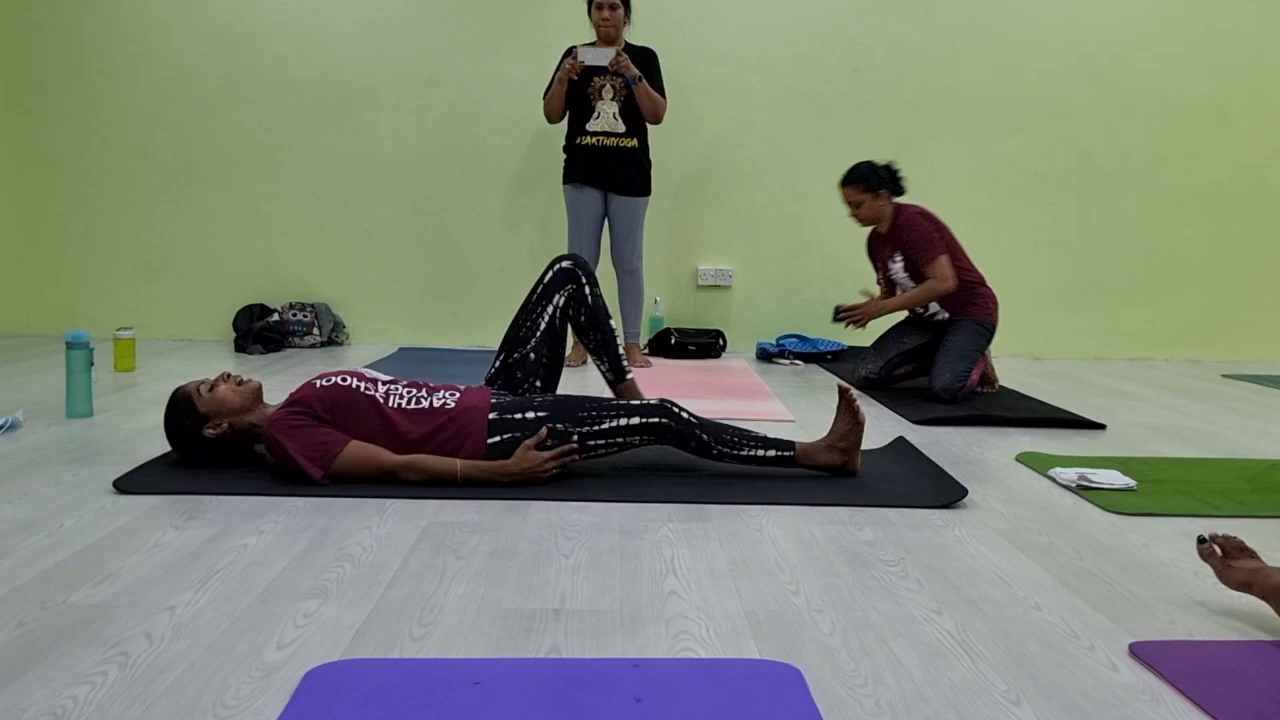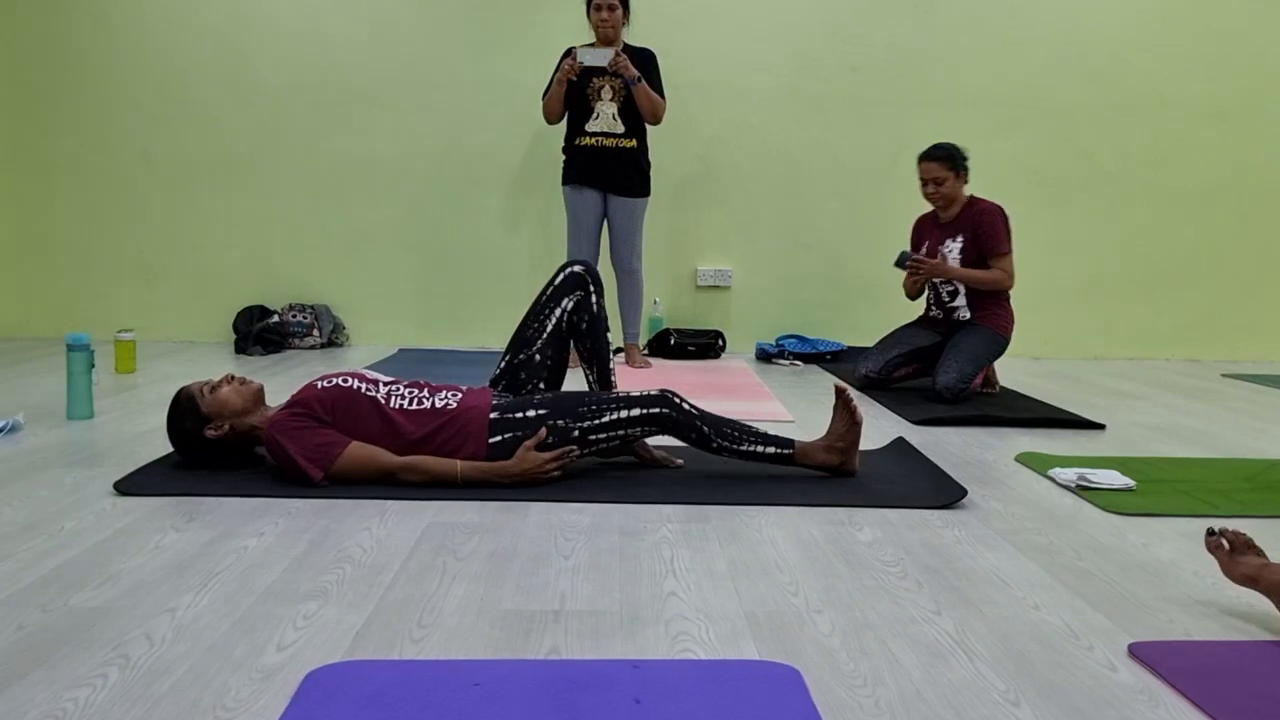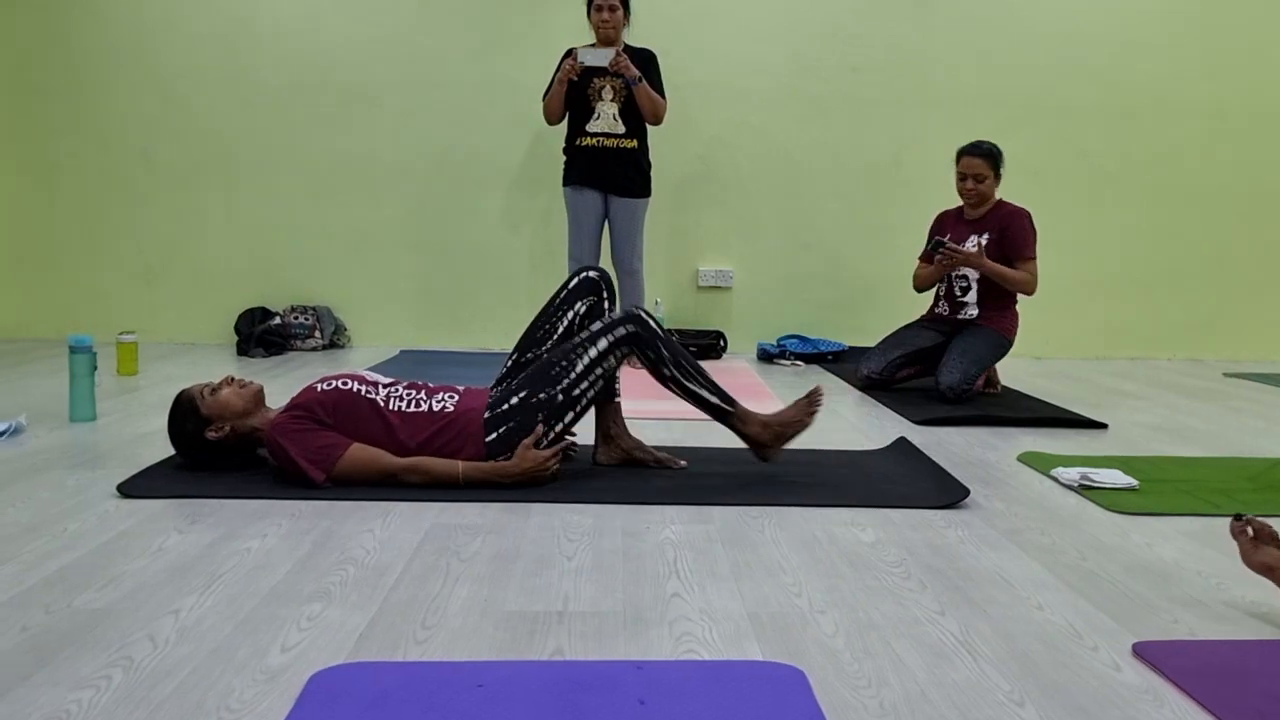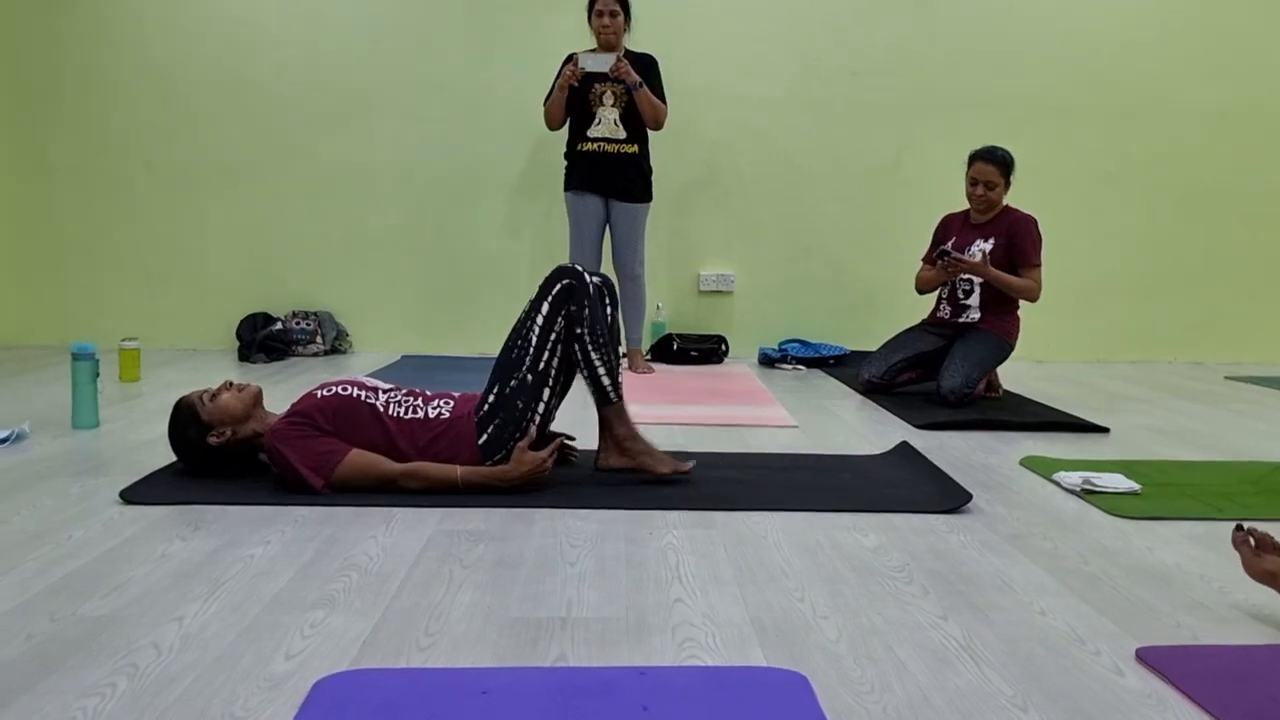
dt=0.3s
person 1, frame 1
left shoulder: (301, 407)
right shoulder: (289, 436)
right elbow: (400, 467)
right wrist: (501, 471)
left hip: (496, 404)
right hip: (496, 435)
left knee: (568, 272)
right knee: (664, 421)
left ankle: (627, 395)
right ankle: (817, 453)
person 1, frame 2
left shoulder: (301, 411)
right shoulder: (288, 436)
right elbow: (400, 466)
right wrist: (502, 473)
left hip: (495, 403)
right hip: (493, 435)
left knee: (577, 277)
right knee: (664, 407)
left ankle: (613, 424)
right ankle: (814, 454)
person 1, frame 3
left shoulder: (303, 412)
right shoulder: (291, 439)
right elbow: (403, 469)
right wrist: (505, 471)
left hip: (490, 404)
right hip: (492, 438)
left knee: (588, 283)
right knee: (629, 322)
left ankle: (614, 437)
right ankle: (750, 427)
person 1, frame 4
left shoulder: (298, 419)
right shoulder: (289, 444)
right elbow: (400, 474)
left wrist: (537, 433)
right wrist: (503, 476)
left hip: (475, 416)
right hip: (489, 440)
left knee: (595, 287)
right knee: (567, 282)
left ankle: (615, 444)
right ankle: (622, 442)
person 2, frame 1
left shoulder: (644, 57)
right shoulder: (574, 55)
left elbow: (657, 115)
right elbow: (552, 116)
left wrist: (633, 75)
right wrist: (562, 79)
left hip: (630, 175)
right hip: (582, 174)
left knee: (629, 262)
right knee: (581, 261)
left ankle: (632, 344)
right ankle: (581, 342)
person 2, frame 2
left shoulder: (642, 58)
right shoulder: (573, 56)
left elbow: (656, 116)
right elbow: (551, 117)
left wrist: (632, 75)
right wrist: (561, 79)
left hip: (629, 176)
right hip: (581, 175)
left knee: (628, 263)
right knee: (580, 262)
left ankle: (632, 345)
person 2, frame 3
left shoulder: (643, 58)
right shoulder: (573, 57)
left elbow: (657, 116)
right elbow: (551, 117)
left wrist: (633, 75)
right wrist: (562, 80)
left hip: (630, 178)
right hip: (582, 176)
left knee: (629, 265)
right knee: (581, 263)
person 2, frame 4
left shoulder: (644, 64)
right shoulder: (574, 63)
left elbow: (658, 122)
right elbow: (552, 123)
left wrist: (633, 81)
right wrist: (562, 86)
left hip: (631, 183)
right hip: (584, 182)
left knee: (631, 269)
right knee: (582, 268)
left ankle: (635, 351)
person 3, frame 1
left shoulder: (913, 223)
right shoulder: (875, 240)
left elbow: (944, 283)
right elbow: (889, 297)
left wrist: (882, 307)
right wrist: (869, 309)
left hip: (969, 314)
right hip: (924, 321)
left knee: (945, 387)
right knee: (864, 375)
left ankle: (976, 366)
right ankle: (942, 362)
person 3, frame 2
left shoulder: (986, 215)
right shoulder: (923, 224)
left elbow: (1005, 279)
right elbow: (913, 292)
left wrist: (948, 271)
right wrist: (916, 278)
left hip: (984, 323)
right hip: (937, 322)
left knee: (948, 386)
right knee: (865, 374)
left ankle: (979, 368)
right ankle: (948, 361)
person 3, frame 3
left shoulder: (1013, 218)
right shoulder: (945, 220)
left elbow: (1029, 283)
right elbow: (919, 283)
left wrist: (981, 264)
right wrist: (939, 268)
left hip: (989, 324)
right hip: (940, 321)
left knee: (952, 385)
right knee: (868, 373)
left ankle: (979, 369)
right ankle: (950, 360)
person 3, frame 4
left shoulder: (1020, 225)
right shoulder: (950, 223)
left elbow: (1032, 290)
right elbow: (920, 285)
left wrist: (986, 272)
right wrist: (941, 273)
left hip: (990, 328)
right hip: (941, 324)
left knee: (953, 389)
right knee: (870, 377)
left ankle: (980, 374)
right ankle: (952, 364)
